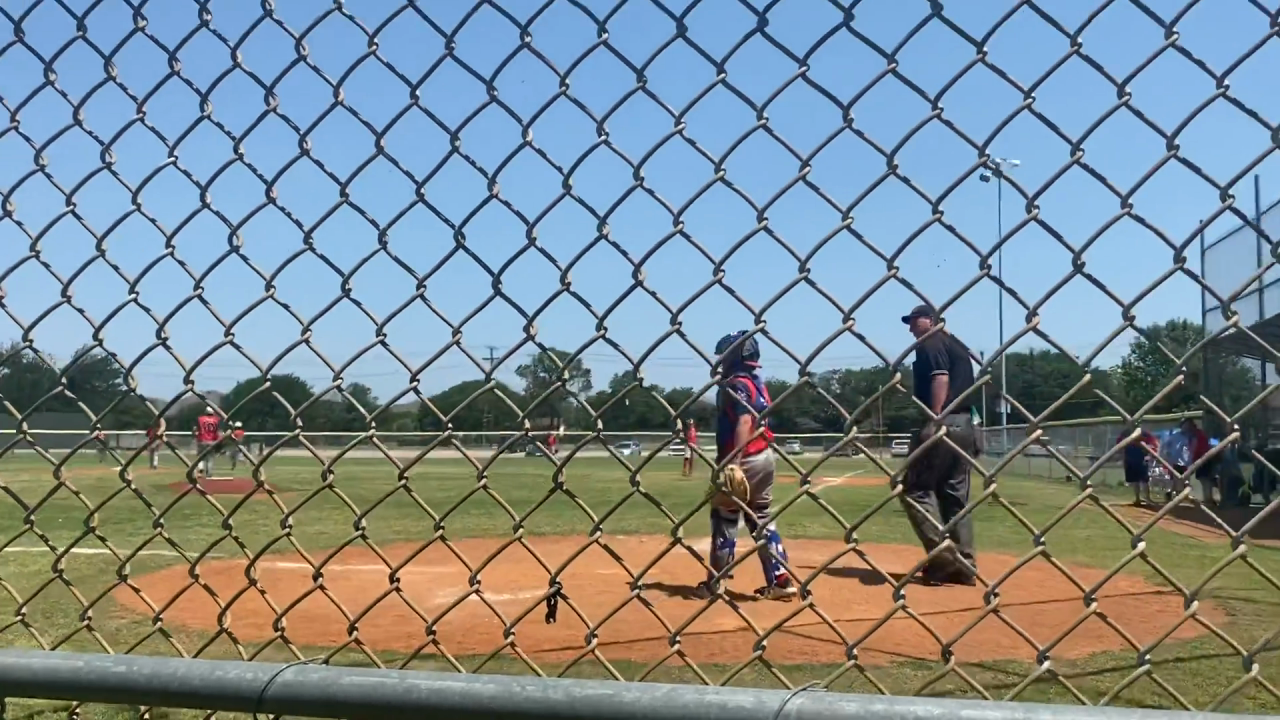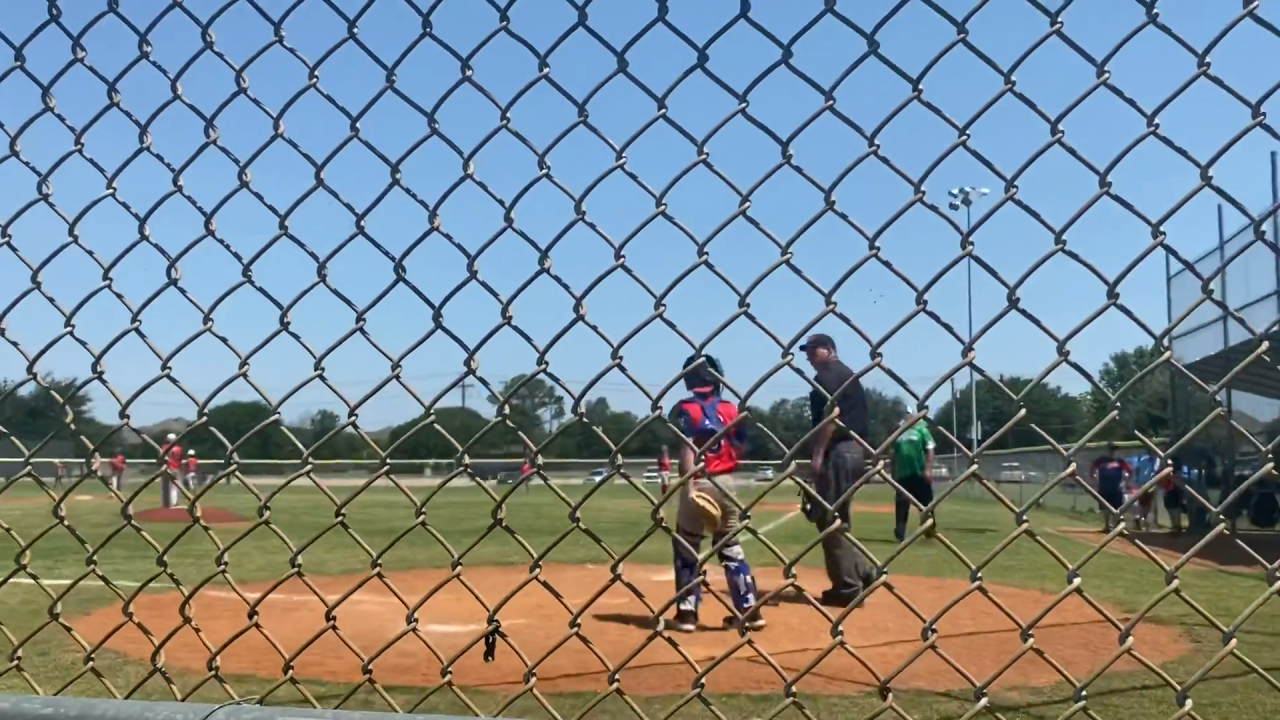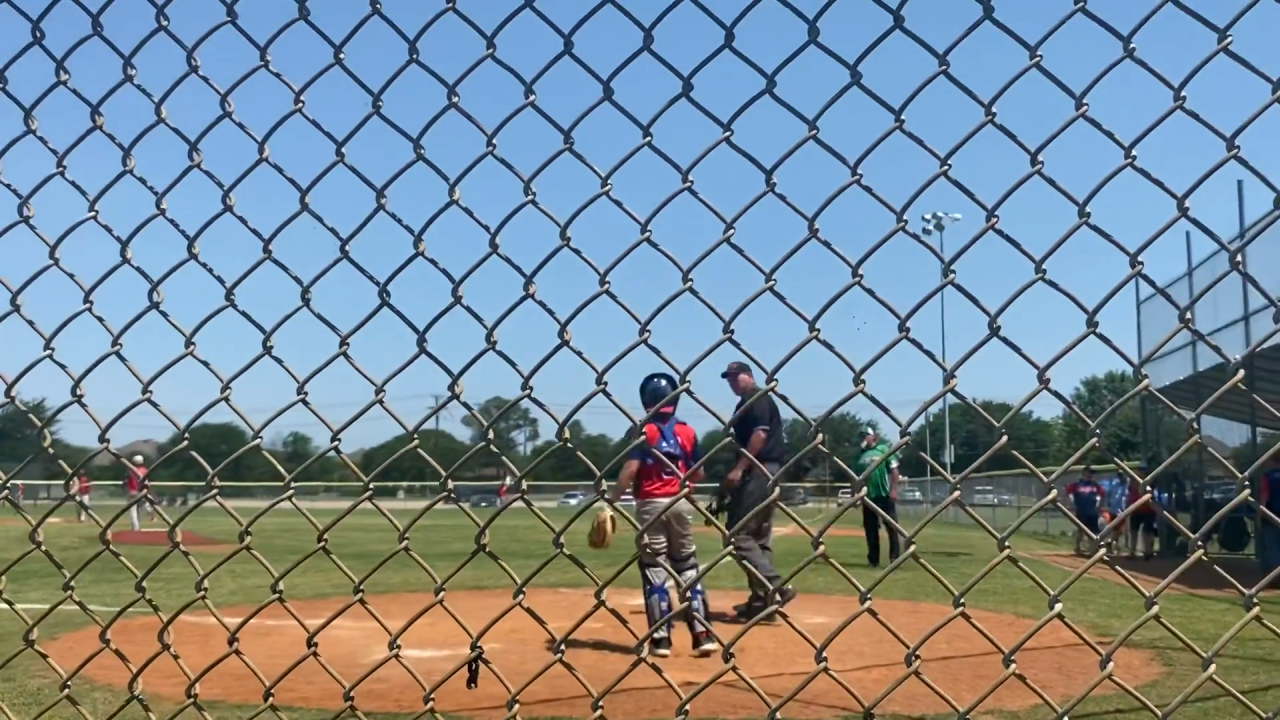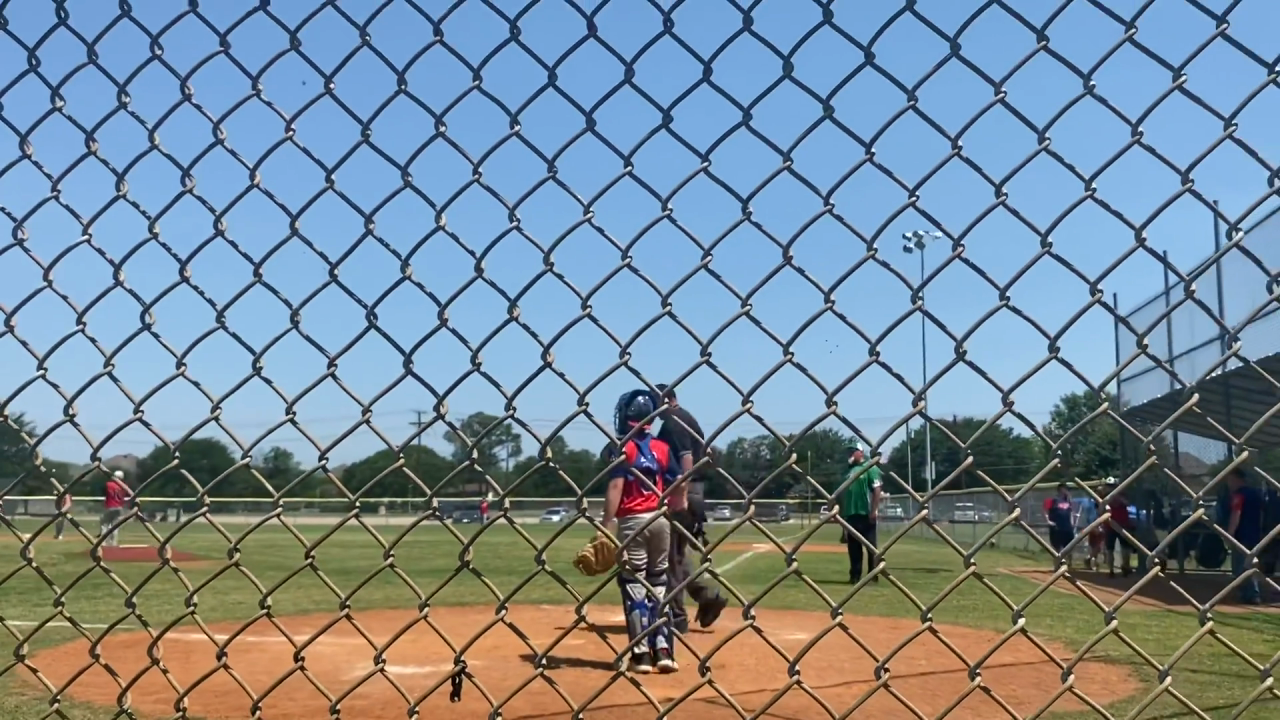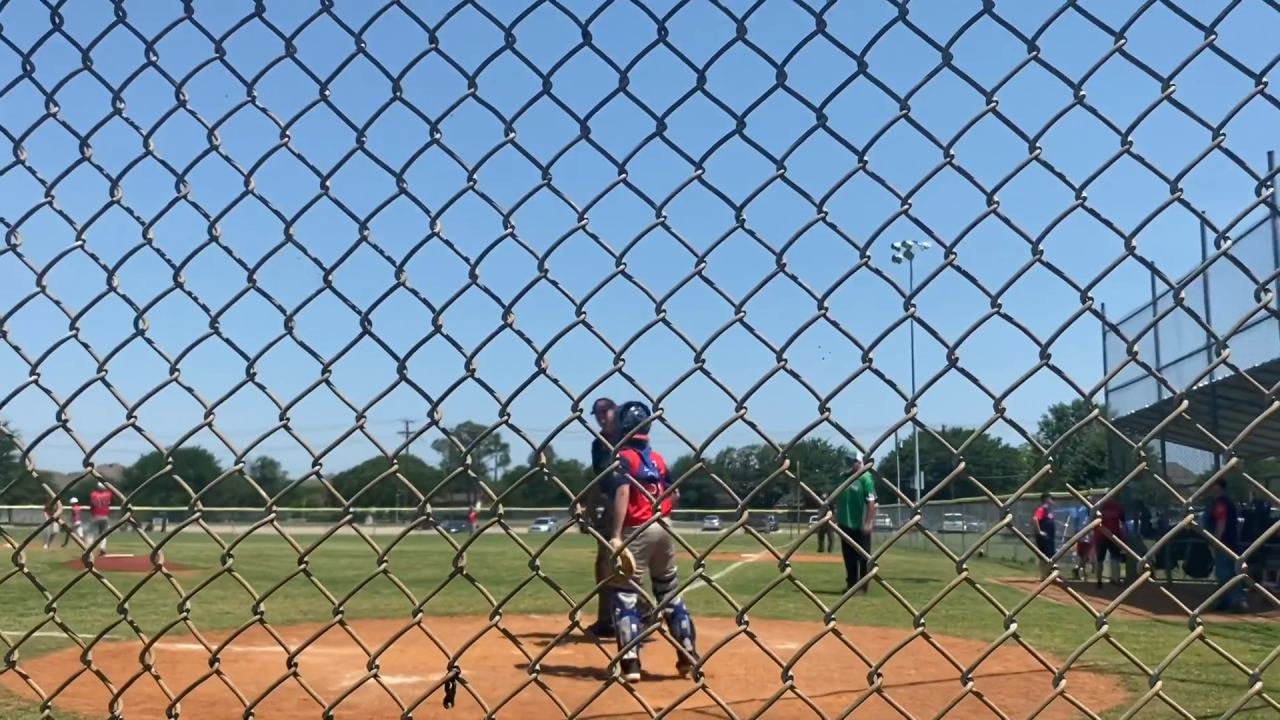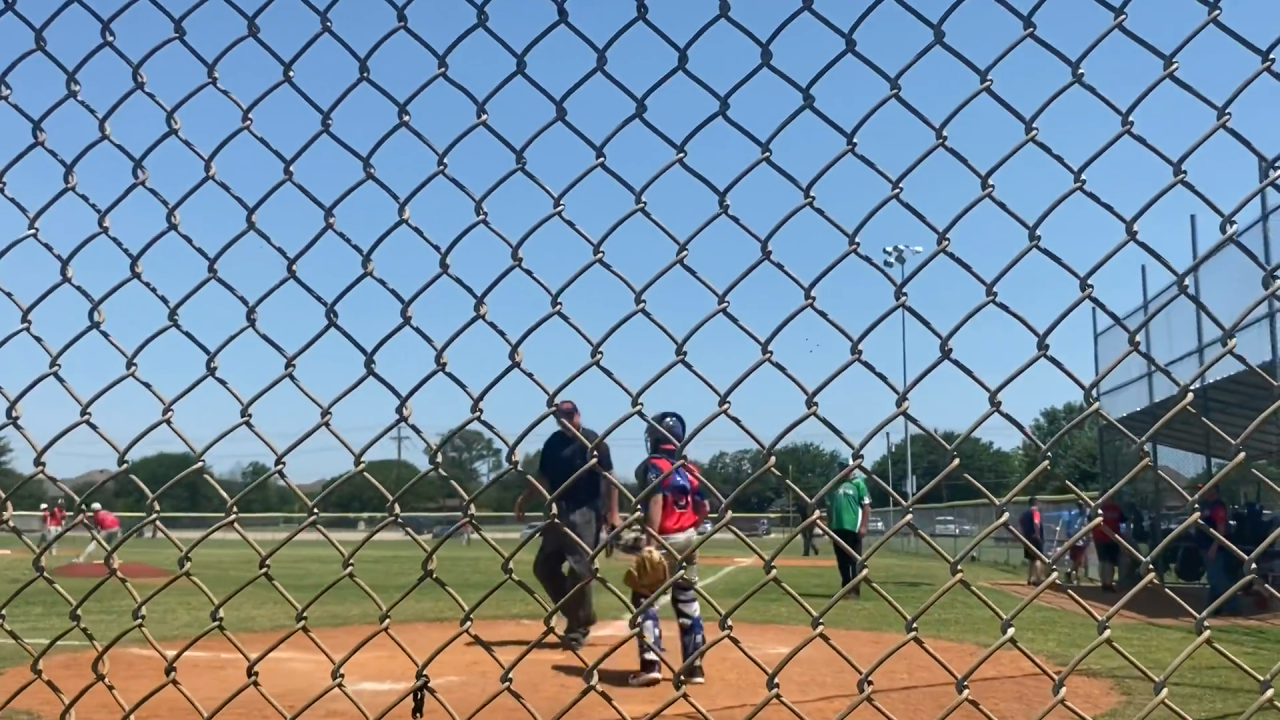
dt=0.5s
person 1, frame 1
left shoulder: (734, 384)
right shoulder: (758, 385)
left elbow: (743, 423)
left wrist: (734, 464)
left hip: (745, 460)
right hip: (766, 457)
left knee: (725, 519)
right knee: (762, 519)
left ankle: (714, 585)
right ankle: (780, 580)
person 1, frame 2
left shoulder: (685, 409)
right shoulder: (731, 410)
left elbow: (687, 448)
right elbow: (739, 449)
left wrist: (690, 486)
left hip: (698, 484)
right hip: (725, 481)
left knee: (686, 546)
right knee: (730, 546)
left ankle: (687, 612)
right ankle: (749, 610)
person 1, frame 3
left shoulder: (643, 430)
right shoulder: (687, 432)
left elbow: (630, 469)
right elbow: (697, 475)
left wrist: (612, 503)
left hip: (651, 505)
right hip: (681, 504)
left knee: (654, 571)
right knee: (688, 567)
left ankle: (660, 639)
right ankle: (703, 634)
person 1, frame 4
left shoulder: (621, 448)
right shoulder: (662, 448)
left elbow: (616, 487)
left wrist: (605, 527)
left hip: (632, 521)
right hip: (659, 520)
left knee: (634, 586)
right knee: (659, 584)
left ankle: (642, 654)
right ankle: (663, 650)
person 1, frame 5
left shoulder: (622, 457)
right shoulder: (657, 458)
left elbow: (622, 494)
left wrist: (616, 535)
left hip: (637, 531)
right hip: (663, 527)
left knee: (624, 594)
right knee: (669, 590)
left ankle: (630, 662)
right ankle: (688, 653)
person 1, frame 6
left shoulder: (652, 465)
right shoulder: (690, 468)
left elbow: (656, 504)
right elbow: (704, 508)
left wrist: (650, 544)
left hip: (665, 539)
right hip: (689, 537)
left knee: (644, 598)
right knee: (687, 600)
left ankle: (651, 663)
right ankle: (694, 666)
person 2, frame 1
left shoulder: (929, 344)
right shoulder: (958, 345)
left elbow: (940, 379)
left wrist: (933, 421)
left hip: (941, 425)
right hip: (964, 425)
left knee: (915, 490)
right knee: (956, 496)
left ankle: (943, 556)
right ankle: (963, 563)
person 2, frame 2
left shoulder: (827, 375)
right shoulder: (847, 373)
left elbow: (831, 415)
left wrist: (818, 454)
left hip: (837, 452)
right hip: (853, 449)
left knee: (832, 520)
right knee: (834, 518)
left ankle: (847, 588)
right ankle: (859, 572)
person 2, frame 3
left shoulder: (753, 400)
right shoulder: (756, 401)
left elbow: (759, 434)
left wrist: (738, 469)
left hip: (756, 474)
right hip: (765, 474)
left knee: (737, 535)
right knee: (756, 538)
left ankle: (773, 588)
right ankle: (760, 601)
person 2, frame 4
left shoulder: (673, 422)
right shoulder: (684, 419)
left elbow: (687, 458)
left wrist: (680, 495)
left hip: (680, 493)
right hip: (691, 492)
left knee: (671, 556)
right knee: (676, 555)
left ankle: (676, 616)
right ankle: (708, 596)
person 2, frame 5
right shoulder: (599, 441)
right elbow: (598, 477)
right wrist: (588, 506)
right hip: (609, 506)
left knee: (607, 561)
right knee: (605, 562)
right ankle: (609, 621)
person 2, frame 6
left shoulder: (593, 441)
right shoulder: (552, 442)
left elbow: (608, 478)
right elbow: (543, 477)
left wrist: (613, 513)
right wrist: (523, 499)
left hip: (584, 513)
right hip: (559, 512)
left knee: (579, 570)
right knee: (544, 568)
left ankle: (577, 629)
right ankle: (581, 618)
